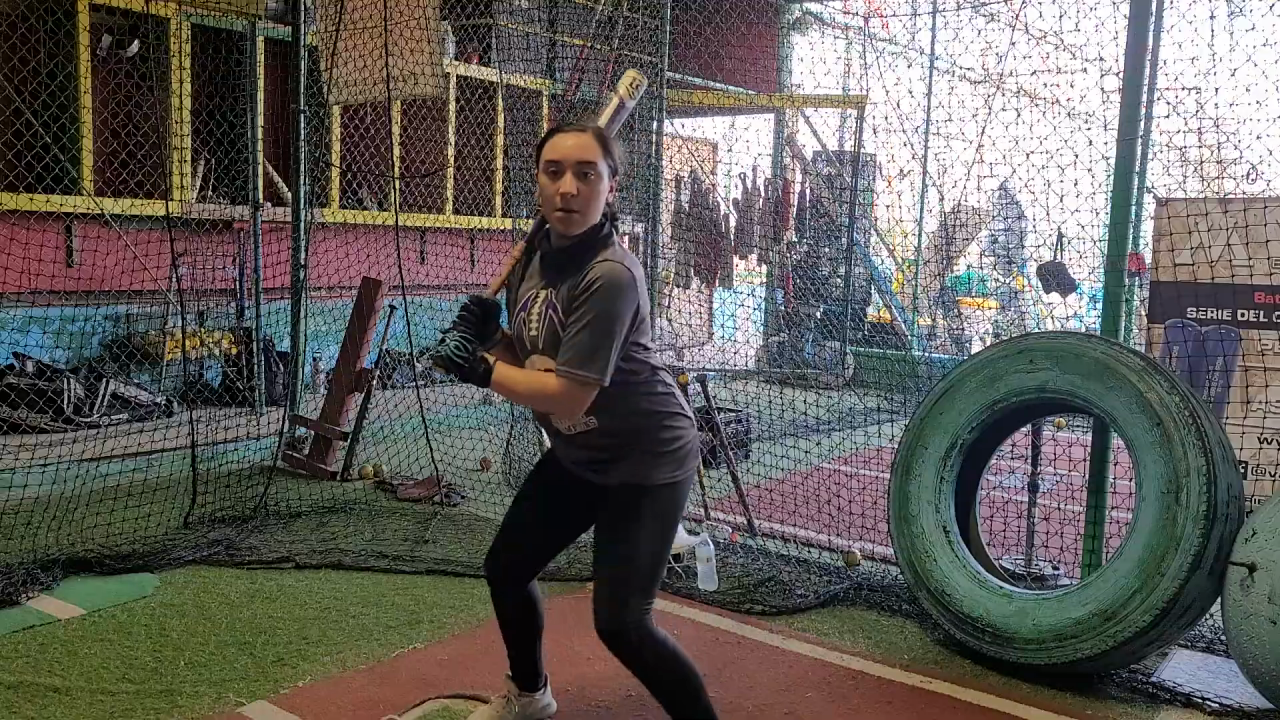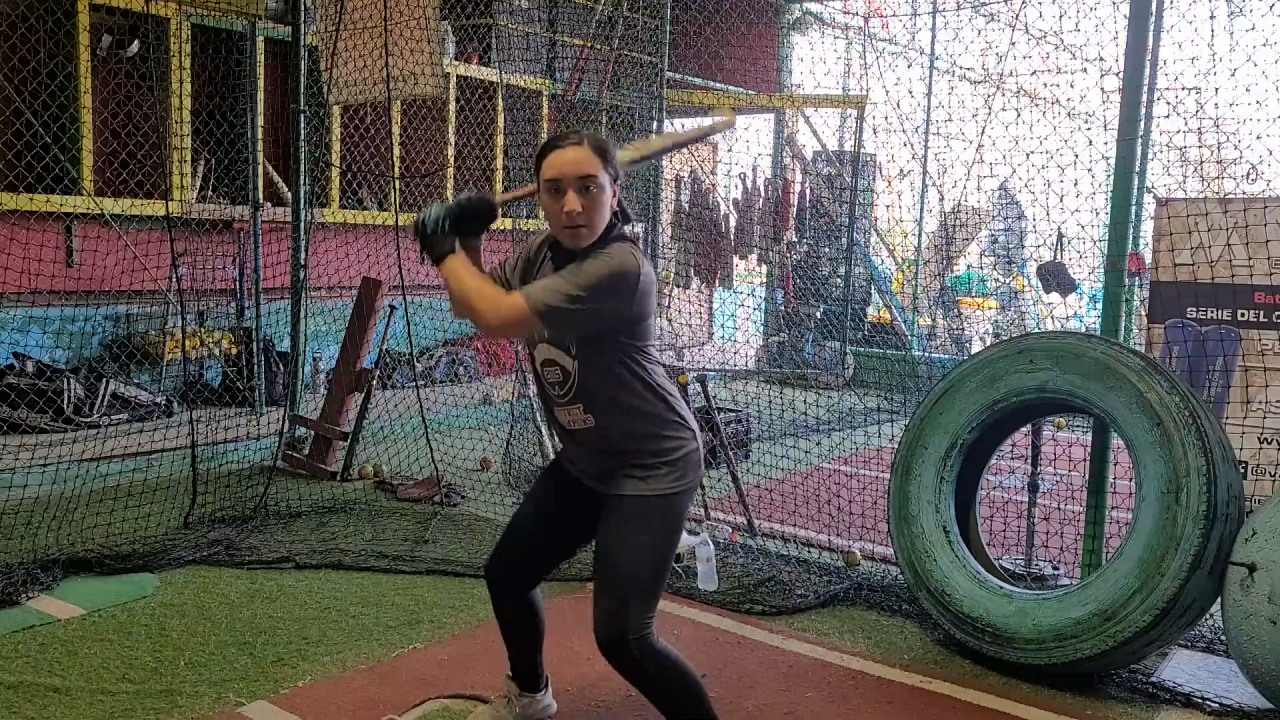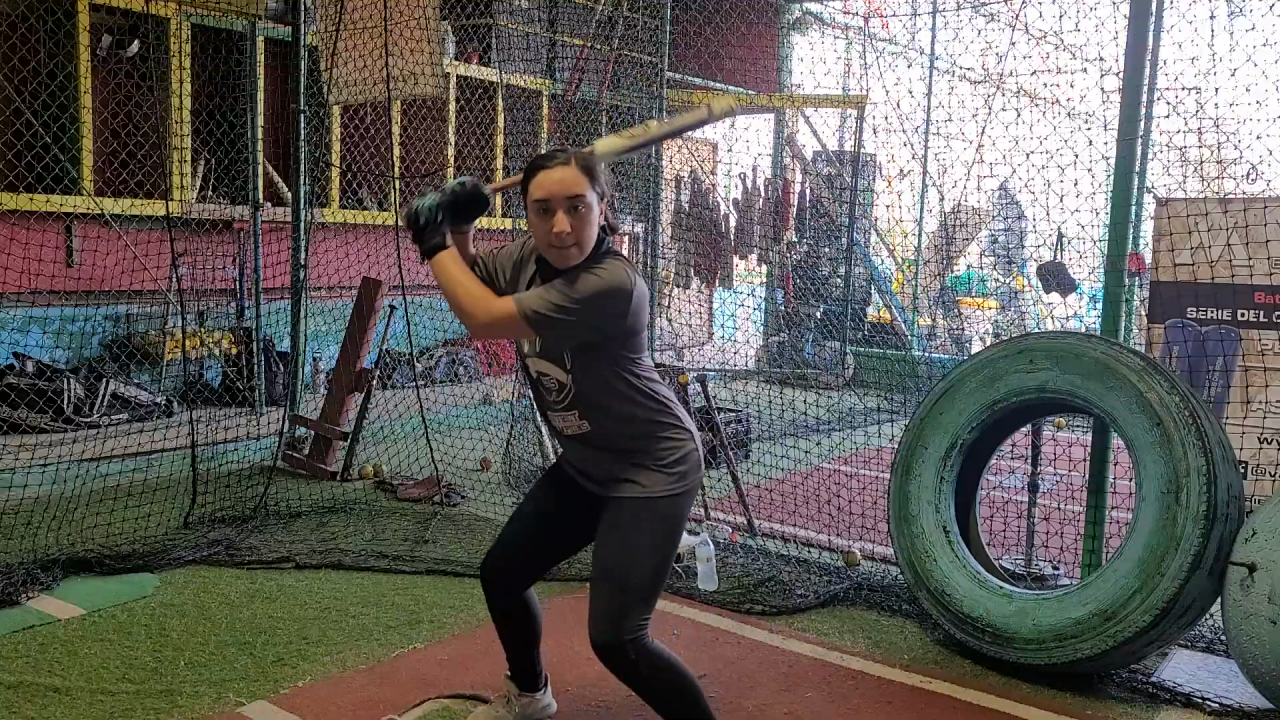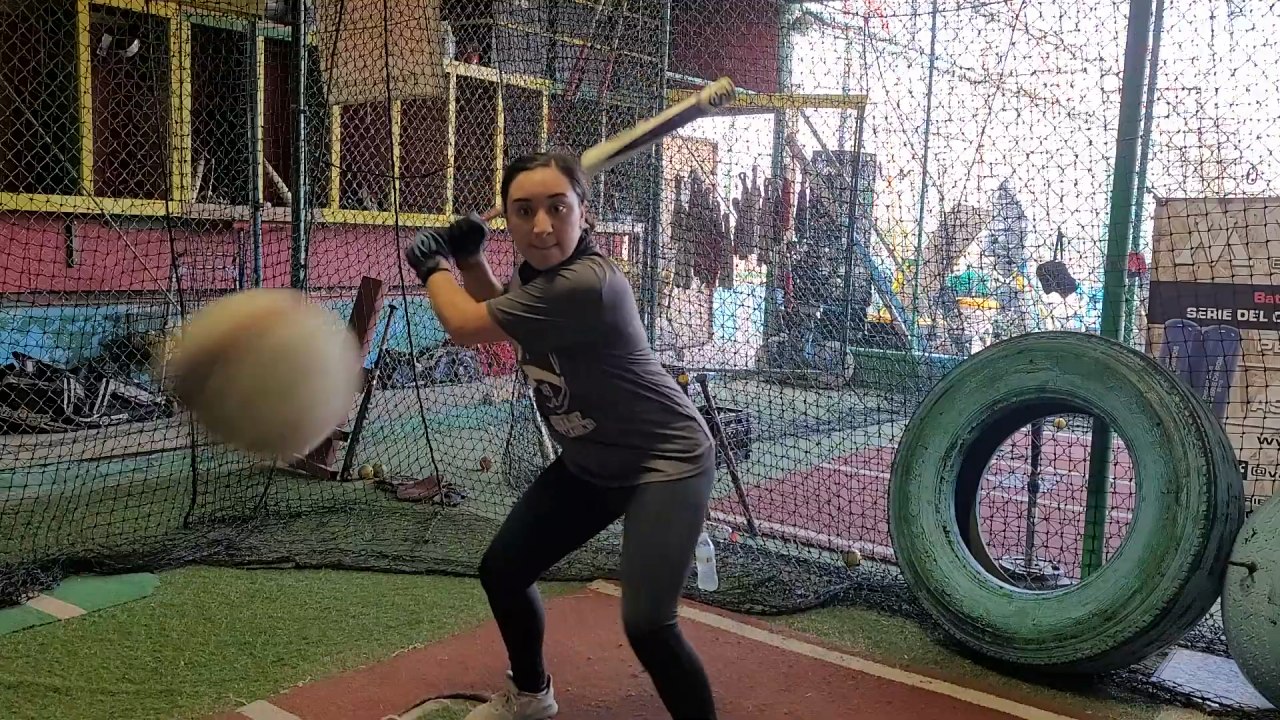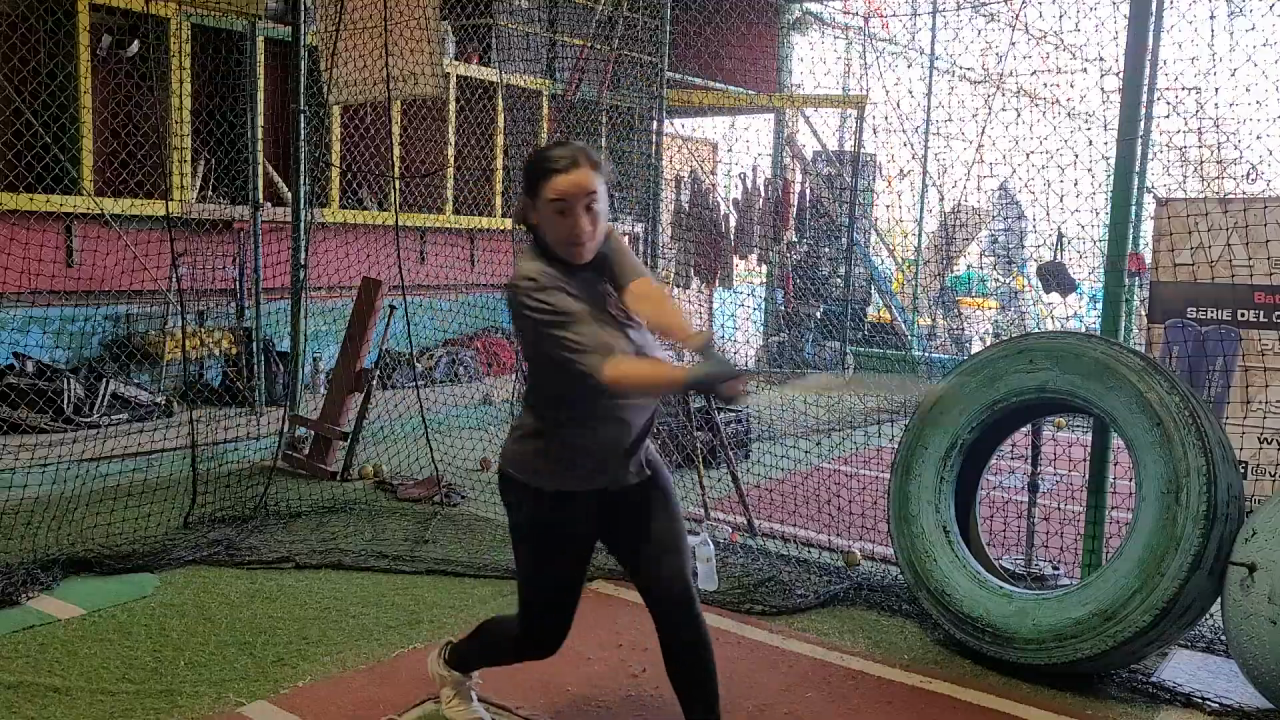
dt=0.3s
person 1, frame 1
left shoulder: (610, 275)
right shoulder: (535, 253)
left elbow: (567, 397)
right elbow: (526, 360)
left wrist: (482, 371)
right wrist: (485, 335)
left hip: (645, 458)
right hip: (576, 454)
left knee: (621, 623)
right knee: (506, 568)
person 1, frame 2
left shoulder: (620, 269)
right shoulder: (545, 252)
left elbow: (496, 316)
right elbow: (486, 298)
left wrist: (442, 245)
right wrist: (465, 236)
left hip: (651, 467)
right hip: (584, 460)
left knee: (622, 635)
right knee: (505, 574)
person 1, frame 3
left shoulder: (612, 284)
right shoulder: (528, 257)
left elbow: (485, 319)
right elbow: (464, 275)
left wrist: (432, 239)
right wrist: (456, 225)
left hip: (654, 470)
right hip: (587, 465)
left knee: (616, 638)
right knee: (501, 573)
person 1, frame 4
left shoulder: (588, 283)
right shoulder: (534, 266)
left elbow: (468, 324)
right elbow: (492, 303)
left wrist: (431, 265)
right wrist: (466, 252)
left hip: (664, 459)
right hip: (589, 462)
left knee: (648, 624)
right knee: (501, 571)
person 1, frame 5
left shoulder: (608, 249)
right shoulder: (536, 289)
left elbow: (653, 306)
right elbow: (613, 371)
left wrist: (701, 346)
right wrist: (689, 374)
left hip: (629, 460)
right hip: (551, 479)
left knee: (676, 601)
right knee: (541, 632)
right ankle: (454, 664)
